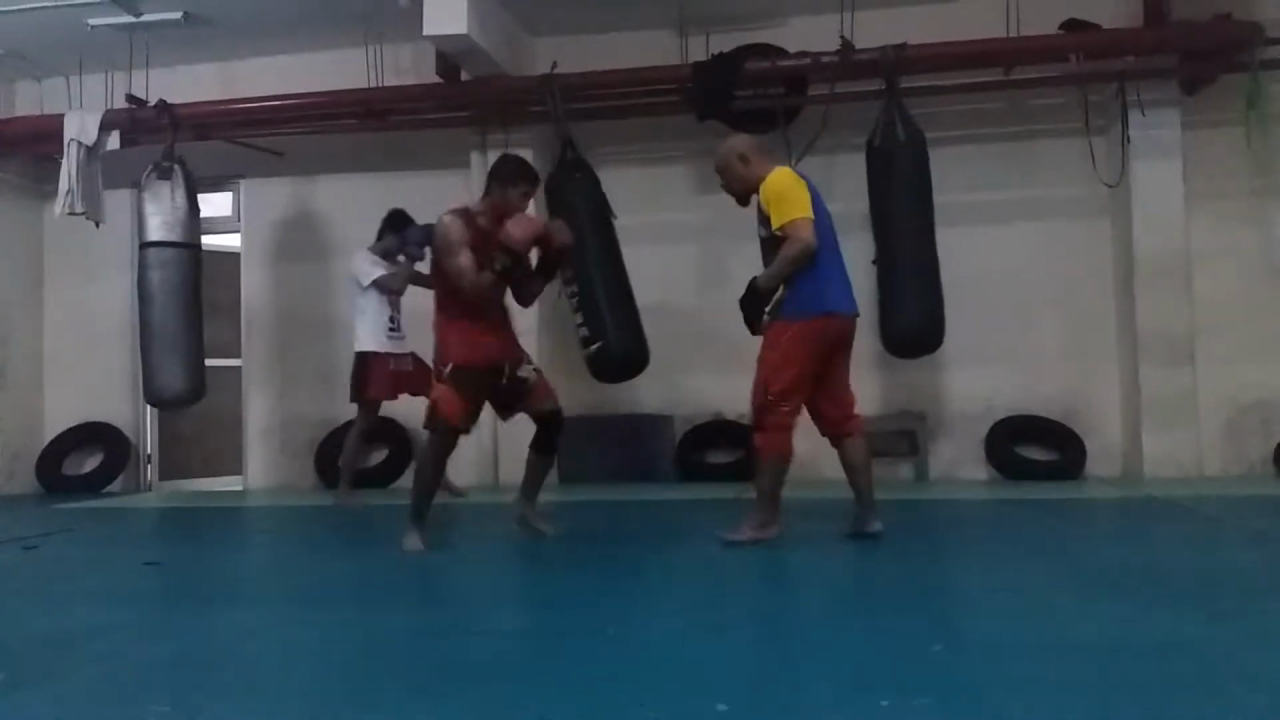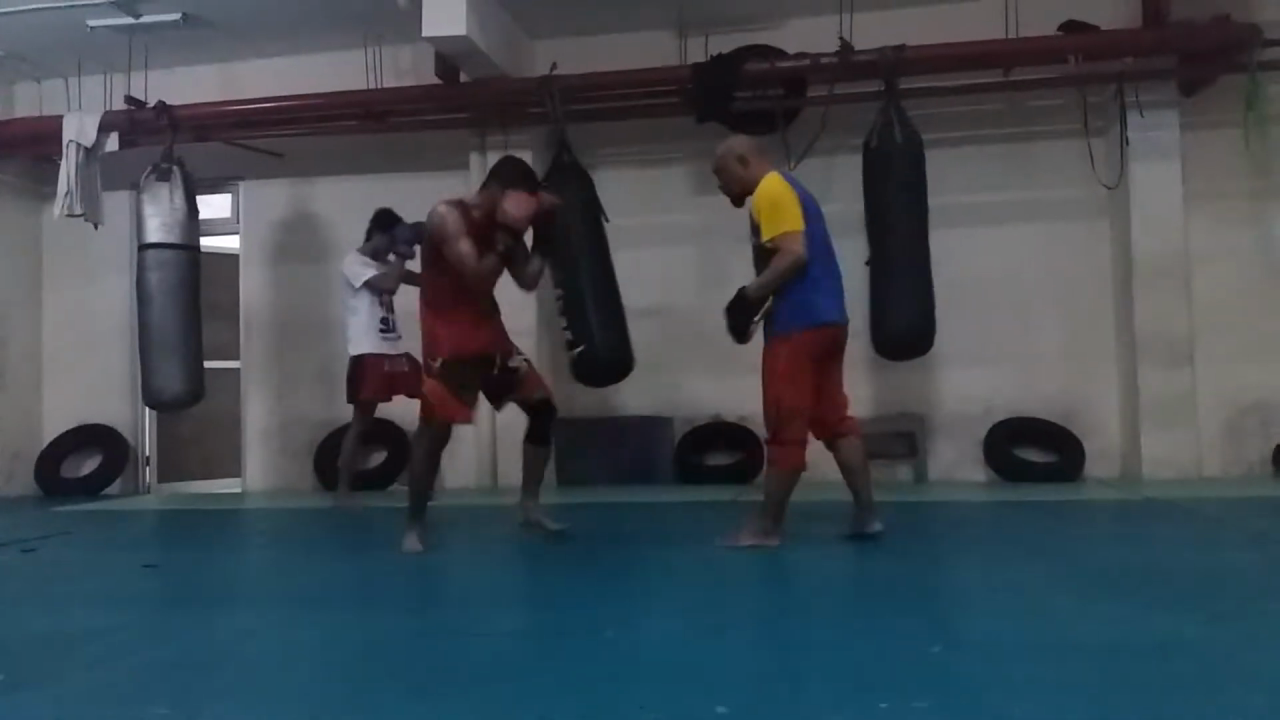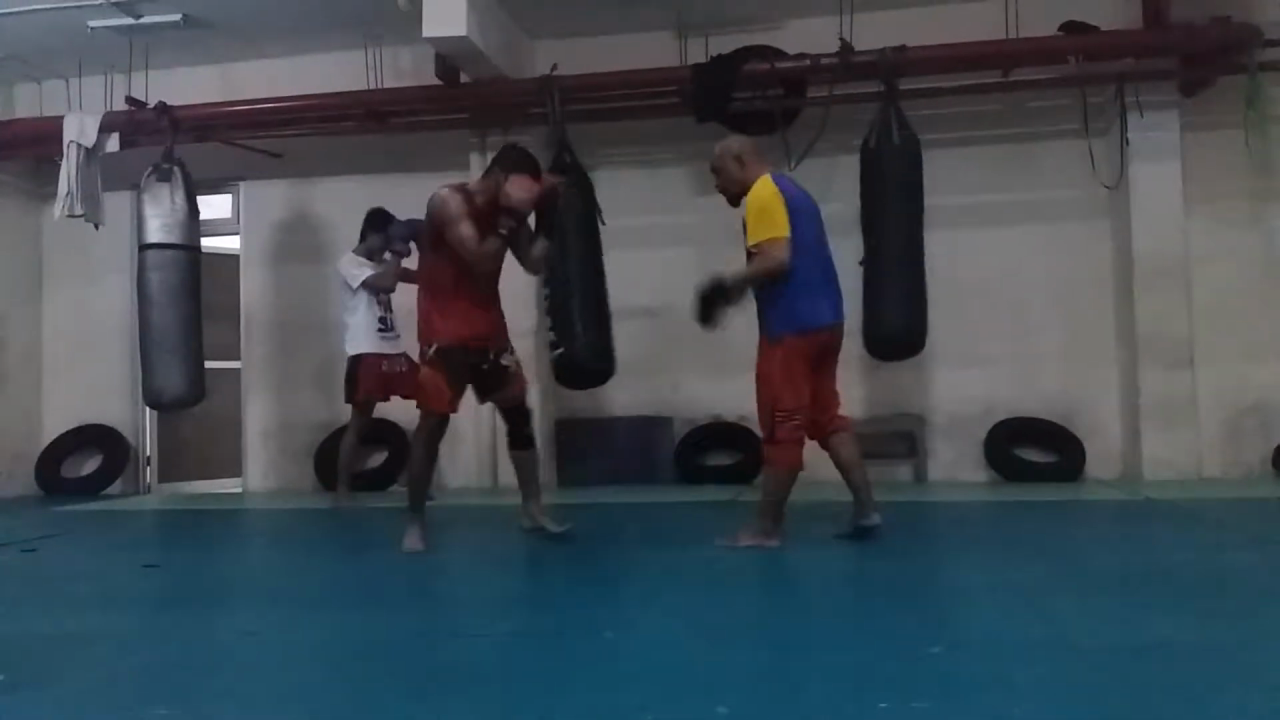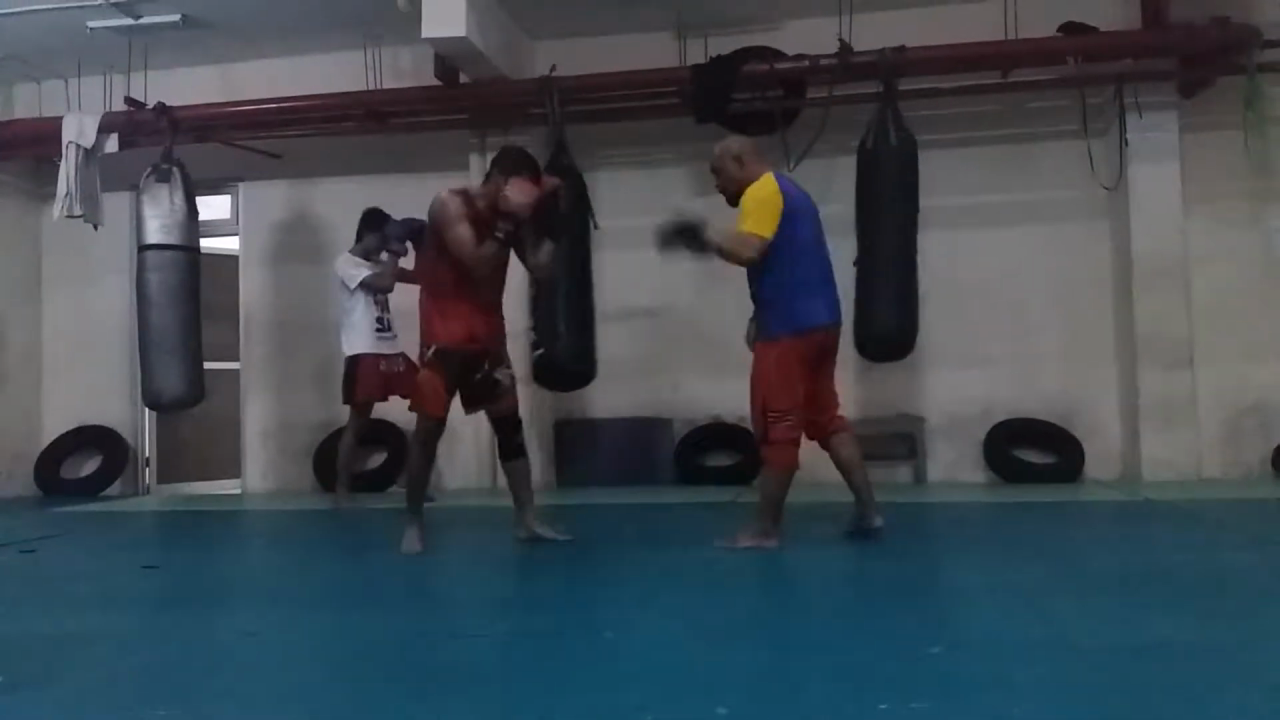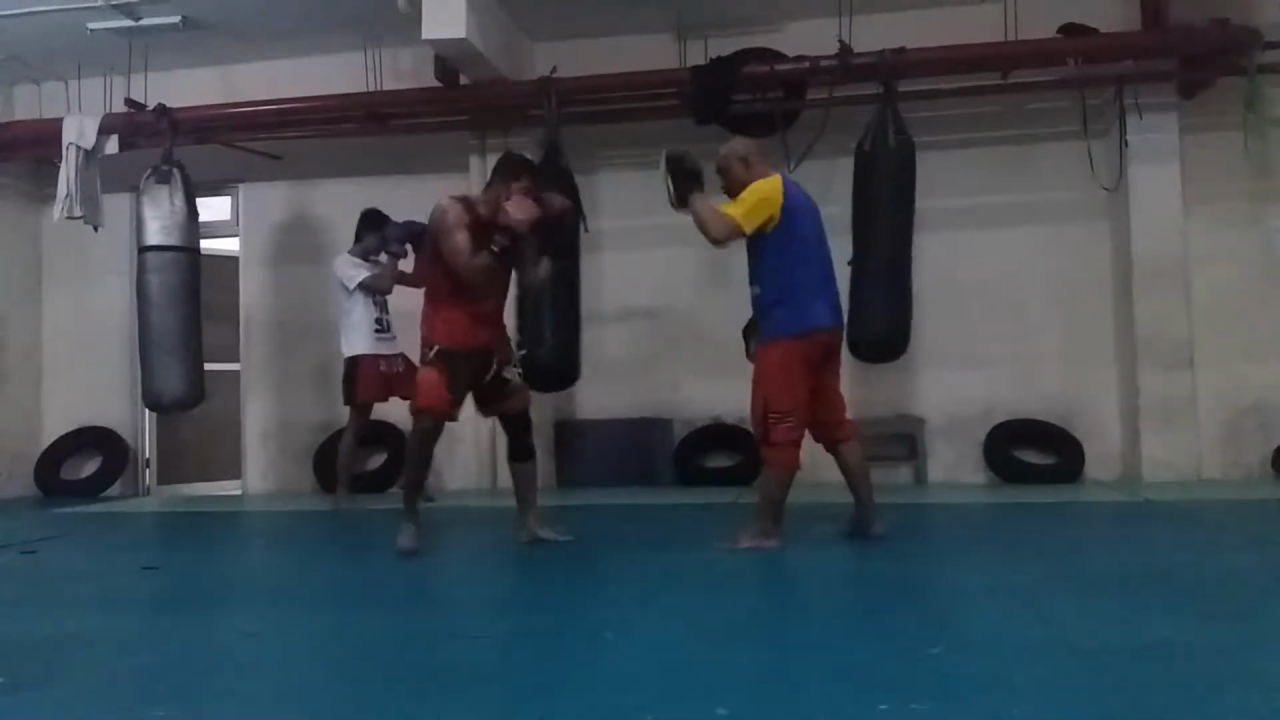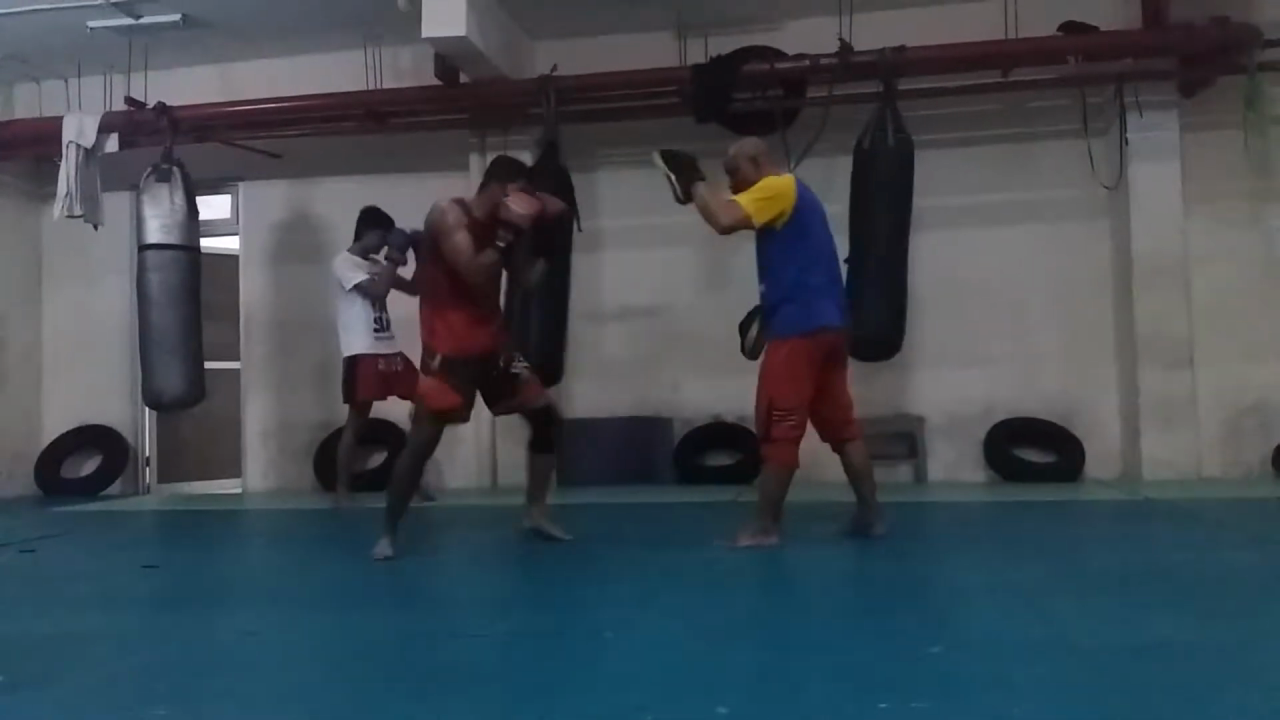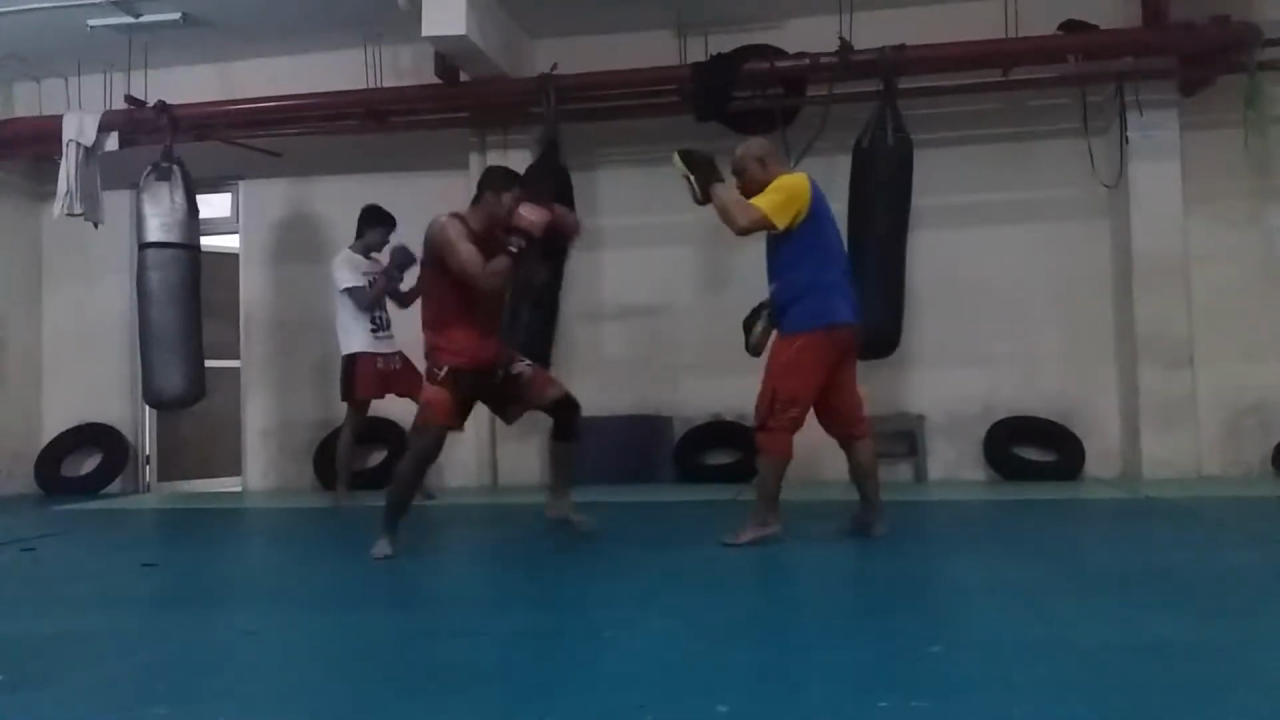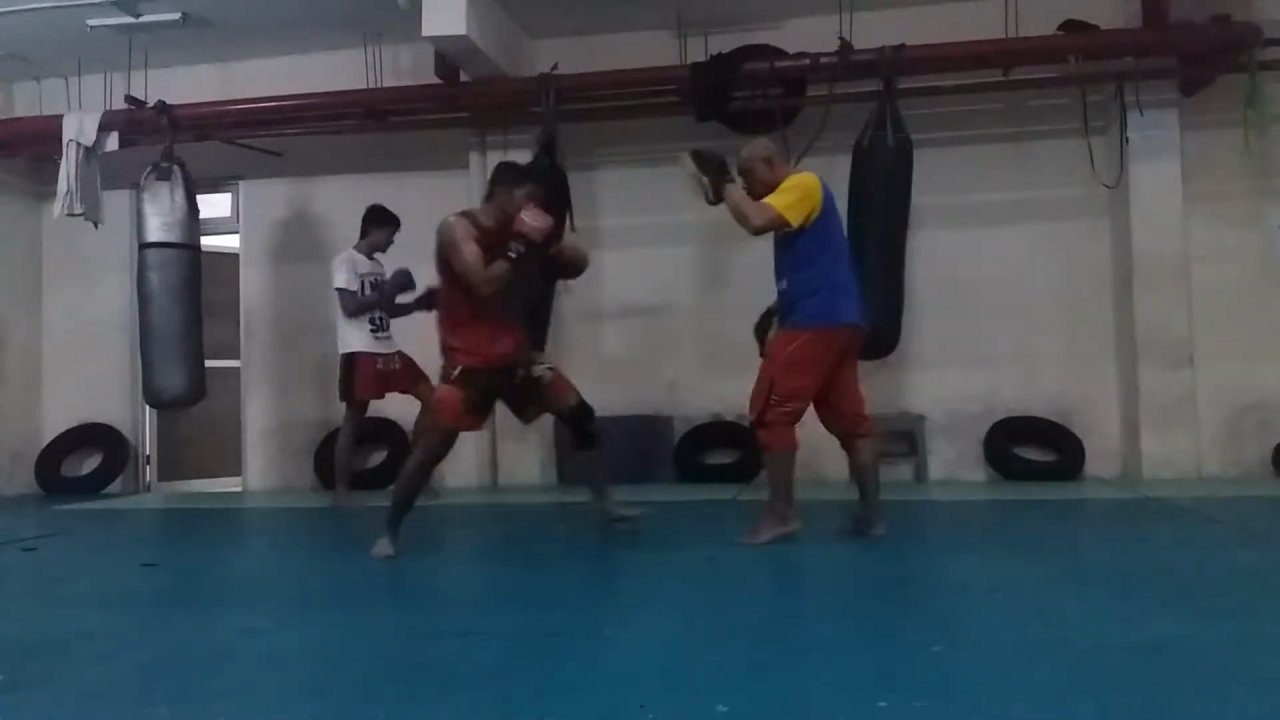
dt=0.1s
person 1, frame 1
left shoulder: (779, 181)
right shoulder: (787, 185)
left elbow: (804, 242)
left wrist: (760, 285)
right wrist: (771, 289)
left hip: (804, 314)
right hip: (835, 313)
left knee: (772, 414)
right knee: (840, 415)
left ankle: (765, 516)
right ankle: (867, 513)
person 1, frame 2
left shoulder: (771, 191)
right shoulder: (792, 191)
left elbow: (794, 254)
left wrist: (750, 295)
right wrist: (760, 298)
left hip: (797, 324)
right hip: (828, 319)
left knee: (786, 429)
right knee: (835, 420)
left ankle: (766, 526)
right ankle: (867, 514)
person 1, frame 3
left shoulder: (762, 194)
right shoulder: (790, 190)
left elbow: (776, 259)
left wrist: (727, 286)
right wrist: (740, 288)
left hip: (791, 327)
right hip: (823, 321)
left knee: (782, 429)
right knee: (827, 418)
left ankle: (766, 527)
right ankle: (865, 509)
person 1, frame 4
left shoulder: (763, 191)
right shoulder: (791, 192)
left elbow: (747, 250)
left wrist: (699, 237)
left hip: (788, 328)
right hip: (821, 321)
left knee: (778, 429)
right knee: (826, 419)
left ankle: (765, 528)
right ankle: (866, 510)
person 1, frame 5
left shoulder: (766, 191)
right shoulder: (792, 194)
left elbow: (718, 231)
left wrist: (692, 192)
right wrist: (759, 319)
left hip: (790, 330)
right hip: (823, 324)
left knee: (778, 430)
right knee: (834, 423)
left ankle: (765, 528)
right ankle: (868, 515)
person 1, frame 6
left shoulder: (779, 187)
right shoulder: (792, 195)
left elbow: (725, 220)
left wrist: (694, 180)
right wrist: (762, 313)
left hip: (798, 327)
right hip: (825, 323)
left knee: (779, 429)
right knee: (839, 423)
left ankle: (764, 527)
right ankle: (870, 514)
person 1, frame 7
left shoulder: (792, 186)
right shoulder: (796, 194)
left elbow: (742, 222)
left wrist: (712, 182)
right wrist: (770, 309)
left hip: (811, 324)
right hip: (836, 321)
left knee: (775, 419)
right knee: (849, 421)
left ankle: (764, 517)
right ankle: (872, 514)
person 1, frame 8
left shoulder: (802, 185)
right shoulder: (796, 195)
left elbow: (757, 222)
left wrist: (724, 184)
left hip: (814, 322)
right hip: (839, 321)
left knee: (772, 412)
right knee: (849, 420)
left ankle: (780, 513)
right ankle: (871, 514)
person 2, frame 1
left shoulder: (516, 229)
right shoulder: (453, 227)
left elbow: (525, 296)
right elbow: (472, 291)
left wrist: (550, 258)
right wrist: (506, 258)
left hip: (503, 346)
right hip: (461, 352)
left knee: (552, 418)
right knee: (441, 438)
left ankle: (527, 506)
right ankle: (415, 527)
person 2, frame 2
left shoulder: (502, 223)
right shoulder: (446, 216)
left elbow: (528, 280)
right elbow: (478, 277)
left wrist: (544, 231)
right wrist: (508, 235)
left hip: (492, 339)
right hip: (449, 345)
left knee: (544, 410)
right knee: (434, 434)
left ankle: (529, 505)
right ankle: (414, 526)
person 2, frame 3
left shoulder: (504, 210)
right shoulder: (448, 201)
left elbow: (535, 264)
right elbow: (480, 262)
right wrist: (511, 219)
left hip: (489, 329)
right hip: (446, 332)
left knee: (519, 416)
right knee: (432, 425)
left ankle: (533, 509)
right ankle: (415, 522)
person 2, frame 4
left shoulder: (510, 215)
right shoulder: (449, 205)
left elbow: (542, 266)
right elbow: (476, 265)
right wrist: (508, 222)
left hip: (488, 337)
right hip: (445, 339)
left knee: (509, 426)
right knee: (429, 428)
left ankle: (527, 520)
right ankle: (414, 521)
person 2, frame 5
left shoulder: (510, 224)
right shoulder: (451, 212)
left elbow: (537, 278)
right elbow: (470, 274)
right wrist: (504, 237)
left hip: (492, 341)
right hip: (449, 341)
left knee: (520, 425)
right knee: (426, 428)
left ankle: (530, 522)
right ankle: (409, 520)
person 2, frame 6
left shoulder: (499, 225)
right shoulder: (448, 215)
right elbow: (474, 273)
left wrist: (543, 220)
right wrist: (510, 233)
left hip: (493, 344)
right hip: (449, 349)
left knee: (546, 417)
right knee: (423, 439)
left ankle: (536, 513)
right ankle: (388, 531)
person 2, frame 7
left shoulder: (500, 234)
right shoulder: (447, 229)
right elbow: (487, 282)
right wrist: (520, 239)
left hip: (493, 353)
right hip: (452, 360)
left knee: (566, 407)
right knee: (424, 447)
left ankle: (559, 500)
right ankle: (387, 533)
person 2, frame 8
left shoulder: (521, 232)
right shoulder: (456, 228)
right elbow: (485, 285)
left wrist: (563, 258)
right wrist: (520, 245)
left hip: (515, 353)
right hip: (469, 359)
left knee: (580, 415)
right knee: (432, 447)
left ankle: (604, 501)
right ankle: (388, 532)
person 3, frame 1
left shoulder: (393, 264)
right shoulder: (363, 261)
left elbow: (431, 282)
right elbow: (396, 286)
right wrist: (411, 257)
left hip: (401, 352)
right hip: (374, 353)
right knee: (364, 421)
right ankle: (344, 487)
person 3, frame 2
left shoulder: (385, 264)
right shoulder: (353, 263)
left elbow: (422, 280)
right elbow: (389, 286)
right wrist: (401, 255)
left hip: (396, 352)
right hip: (369, 354)
right knee: (361, 422)
right ankle: (343, 489)
person 3, frame 3
left shoulder: (381, 263)
right shoulder: (349, 263)
left elbow: (420, 277)
right elbow: (387, 285)
right wrist: (397, 254)
left hip: (395, 352)
right hip: (367, 354)
right knee: (359, 422)
right ankle: (343, 490)
person 3, frame 4
left shoulder: (378, 264)
right shoulder: (346, 263)
right elbow: (385, 284)
right wrist: (394, 252)
left hip: (392, 351)
right hip: (364, 354)
right knee: (358, 422)
right ankle: (342, 491)
person 3, frame 5
left shoulder: (376, 265)
right shoulder: (345, 264)
right elbow: (384, 286)
left wrist: (408, 253)
right wrist: (394, 254)
left hip: (391, 352)
right hip: (364, 355)
right knee: (357, 423)
right ankle: (342, 492)
person 3, frame 6
left shoulder: (376, 264)
right shoulder: (344, 263)
left elbow: (411, 287)
right elbow: (379, 292)
right wrist: (396, 259)
left hip: (390, 351)
right hip: (362, 354)
right knee: (356, 421)
right ankle: (342, 491)
person 3, frame 7
left shoulder: (376, 265)
right shoulder: (344, 261)
left elbow: (402, 300)
right elbow: (366, 301)
right wrist: (391, 272)
left hip: (389, 350)
right hip: (360, 352)
right knee: (354, 419)
right ankle: (341, 489)
person 3, frame 8
left shoulder: (377, 266)
right shoulder: (346, 261)
right elbow: (349, 308)
left wrist: (418, 302)
right wrist: (387, 292)
left hip: (389, 350)
right hip: (360, 352)
left knee: (429, 397)
right knee: (353, 419)
right ankle: (341, 490)
